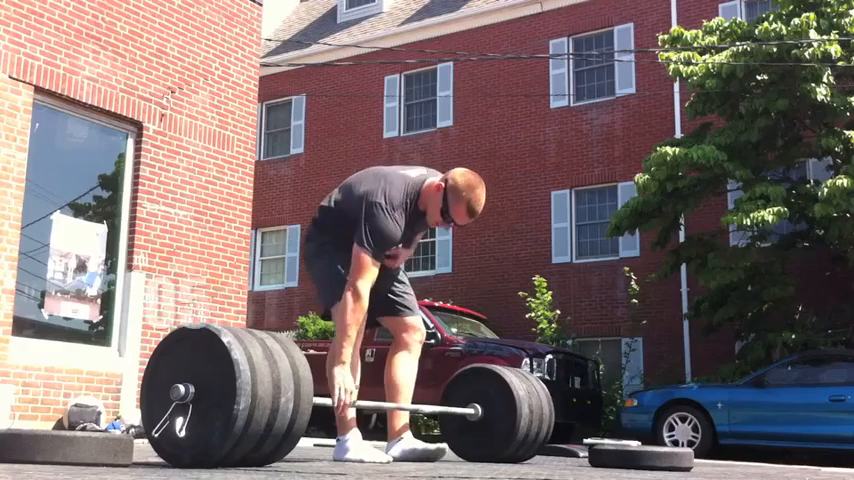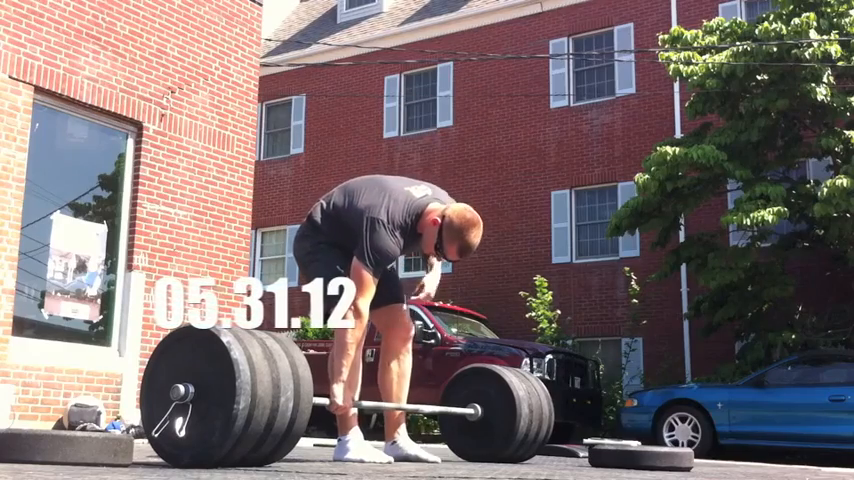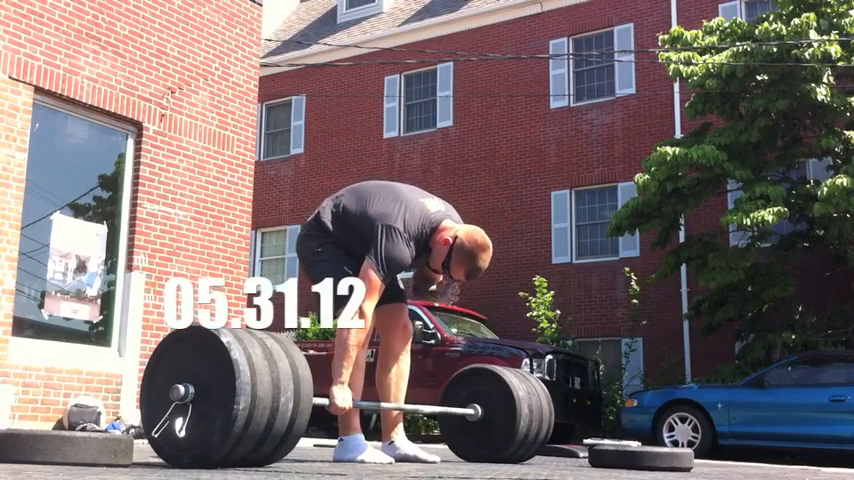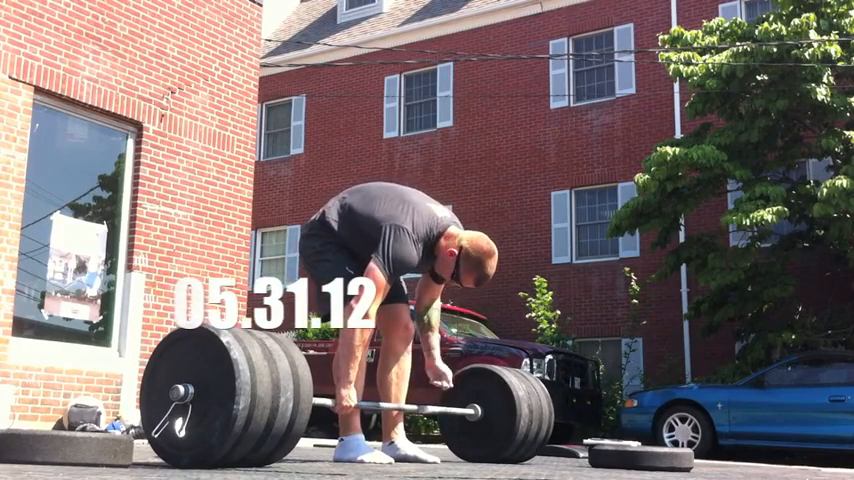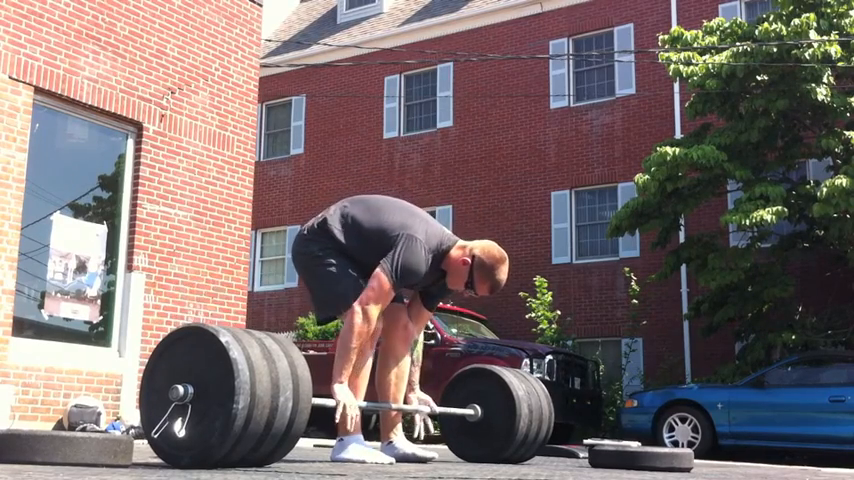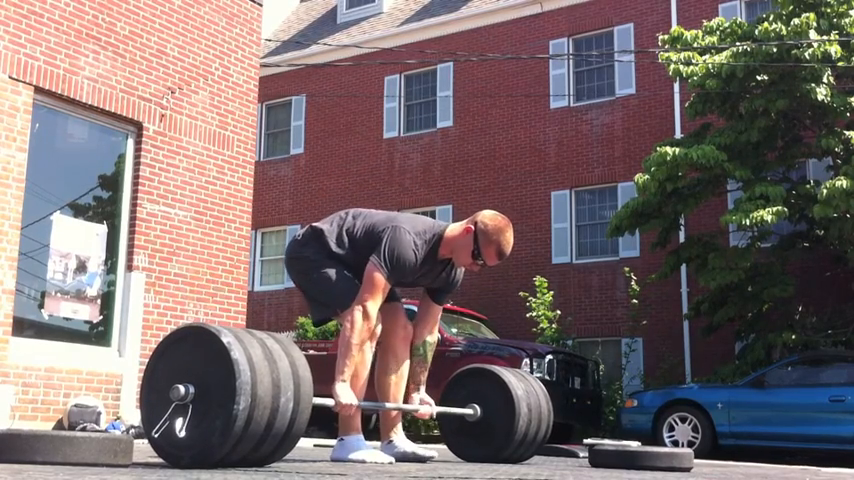
dt=0.7s
person 1, frame 1
left shoulder: (440, 200)
right shoulder: (387, 208)
right elbow: (358, 289)
left wrist: (406, 249)
right wrist: (341, 364)
left hip: (379, 255)
right hip: (330, 242)
left knee: (412, 331)
right knee: (352, 327)
left ankle: (399, 439)
right ankle: (348, 441)
person 1, frame 2
left shoulder: (448, 212)
right shoulder: (386, 228)
left elbow: (431, 252)
right elbow: (358, 306)
left wrist: (431, 273)
right wrist: (340, 383)
left hip: (362, 247)
right hip: (321, 242)
left knee: (402, 330)
right knee: (351, 321)
left ankle: (396, 439)
right ankle: (349, 440)
person 1, frame 3
left shoulder: (455, 230)
right shoulder: (398, 238)
left elbow: (421, 284)
right elbow: (361, 310)
right wrist: (340, 384)
left hip: (362, 244)
right hip: (325, 240)
left knee: (401, 331)
right knee: (360, 326)
left ankle: (393, 439)
right ankle: (350, 441)
person 1, frame 4
left shoulder: (454, 239)
right shoulder: (405, 241)
left elbow: (426, 302)
left wrist: (433, 359)
right wrist: (346, 385)
left hip: (365, 247)
right hip: (327, 241)
left knee: (402, 330)
right knee: (364, 324)
left ankle: (394, 440)
right ankle: (350, 441)
person 1, frame 5
left shoulder: (443, 270)
right shoulder: (416, 252)
left elbow: (413, 331)
right elbow: (364, 312)
left wrist: (413, 390)
right wrist: (339, 383)
left hip: (357, 253)
right hip: (321, 245)
left knee: (400, 330)
right knee: (370, 327)
left ankle: (392, 440)
right ankle: (348, 441)
person 1, frame 6
left shoulder: (451, 270)
right shoulder: (406, 242)
left elbow: (426, 331)
right elbow: (365, 309)
left wrist: (417, 390)
right wrist: (341, 382)
left hip: (353, 260)
right hip: (312, 253)
left knee: (401, 332)
right knee: (370, 326)
left ankle: (392, 440)
right ankle: (349, 441)
